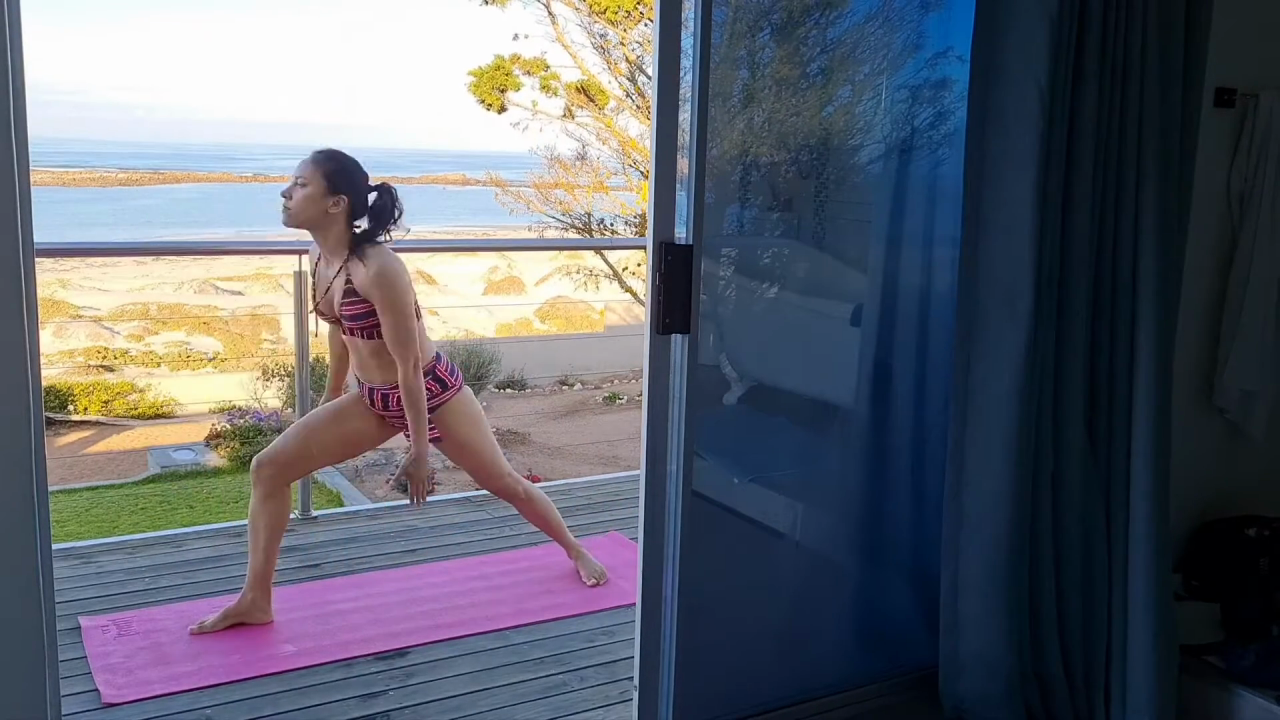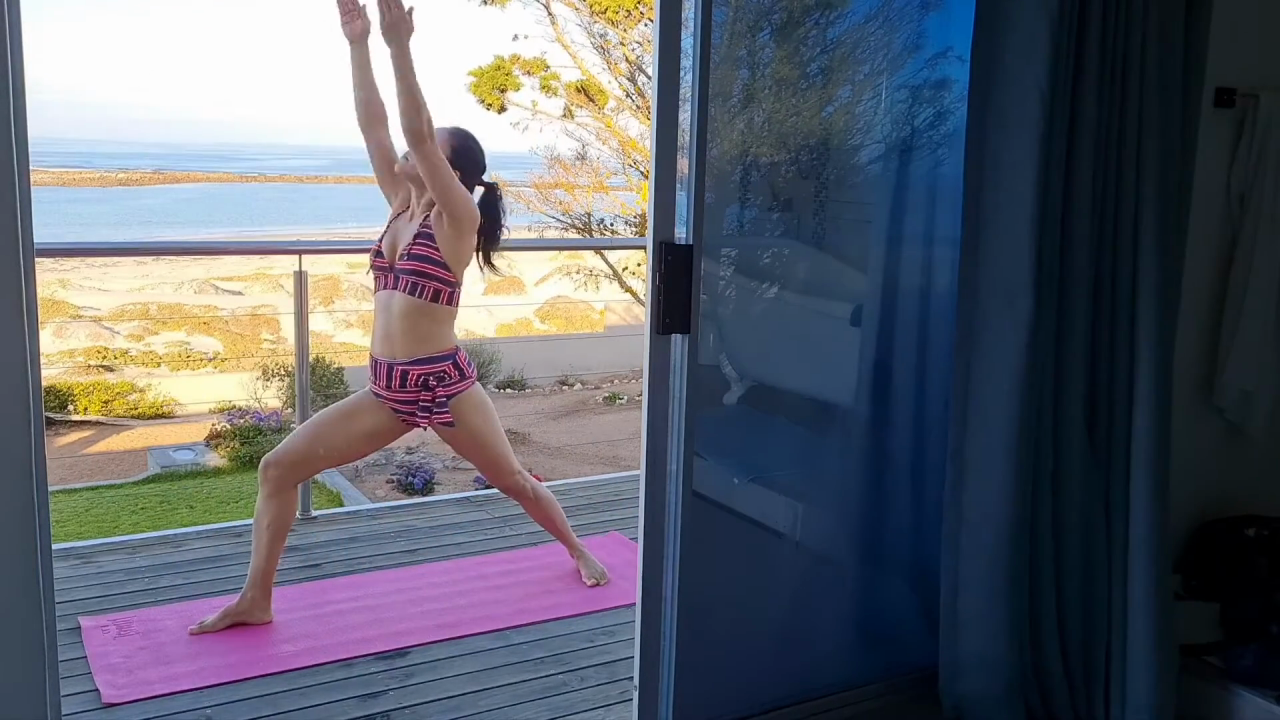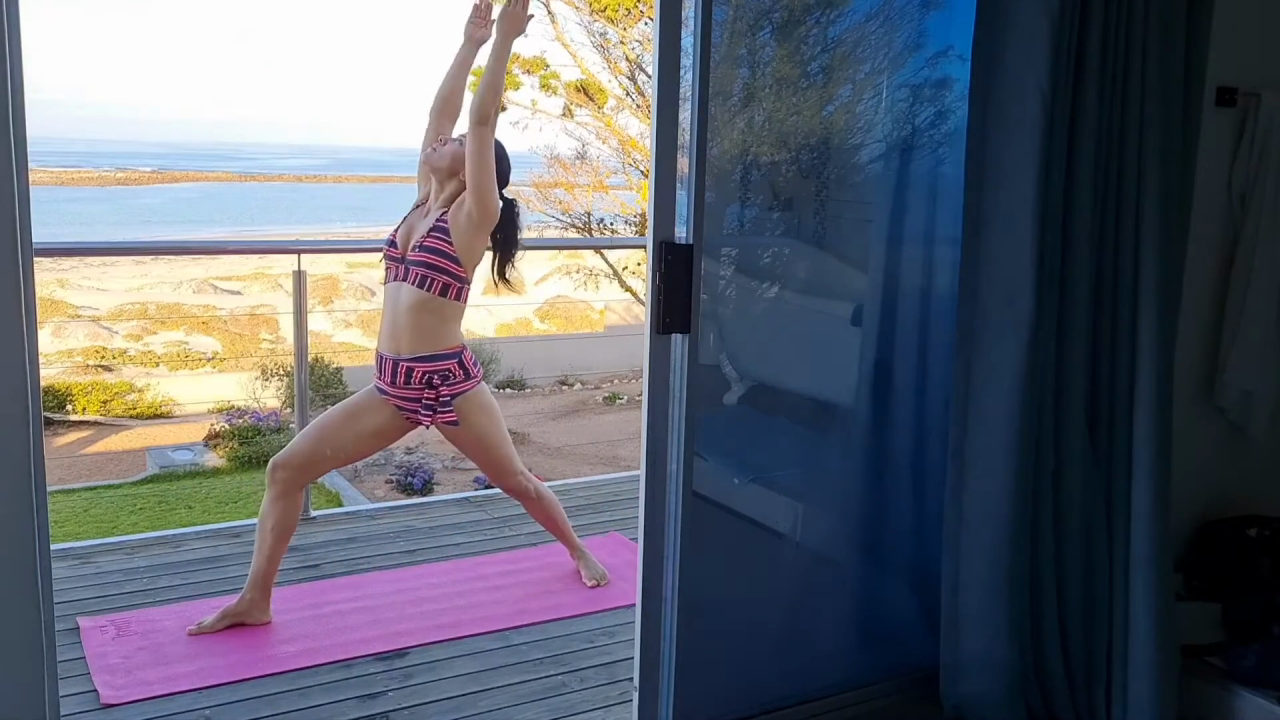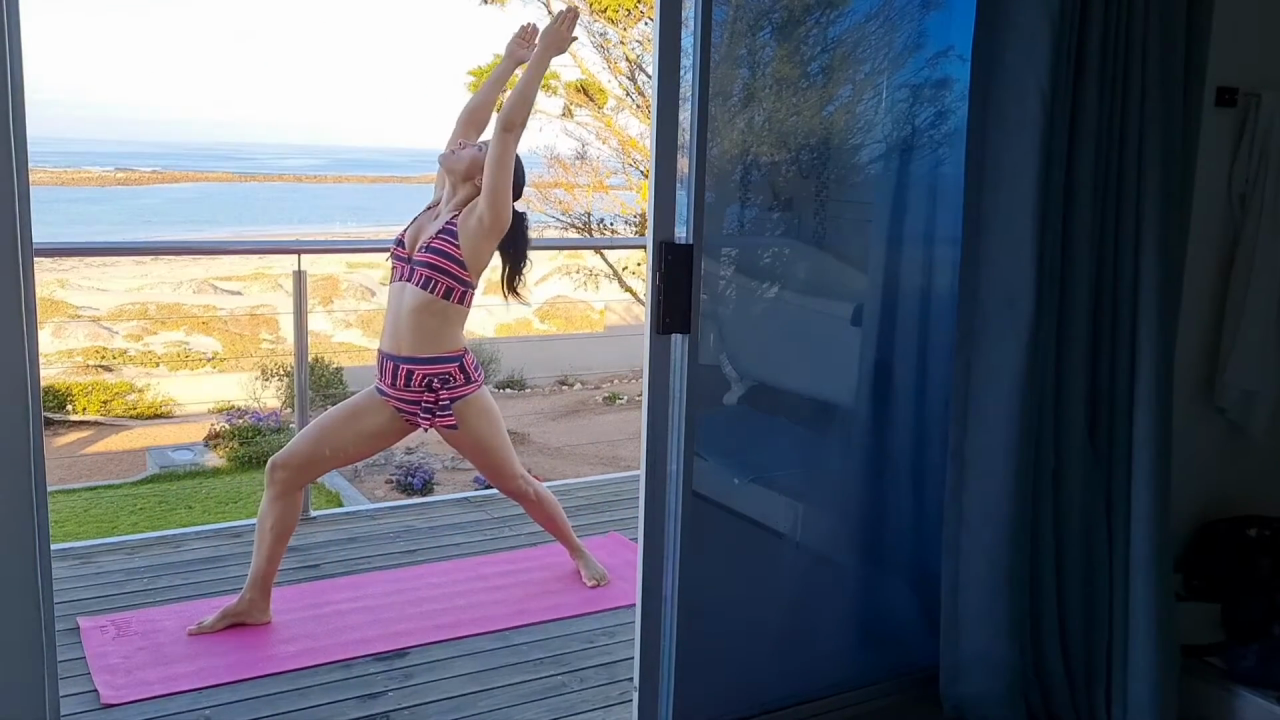
dt=0.3s
person 1, frame 1
left shoulder: (373, 263)
right shoulder: (322, 255)
left elbow: (411, 362)
left wrist: (417, 450)
right wrist: (330, 400)
left hip: (430, 390)
right hip: (371, 398)
left knee: (507, 485)
right knee: (269, 467)
left ankle: (576, 552)
right ankle: (256, 603)
person 1, frame 2
left shoulder: (456, 223)
right shoulder: (404, 207)
left elbow: (423, 140)
right elbow: (377, 131)
left hip: (443, 386)
right hip: (387, 392)
left knee: (515, 482)
right knee: (277, 467)
left ankle: (578, 551)
right ankle: (256, 599)
person 1, frame 3
left shoulder: (474, 215)
right shoulder: (423, 204)
left elbow: (481, 122)
right elbow: (441, 115)
left hip: (450, 382)
right hip: (392, 387)
left knee: (517, 482)
right knee: (285, 469)
left ankle: (579, 552)
right ankle: (255, 600)
person 1, frame 4
left shoulder: (484, 221)
right shoulder: (436, 206)
left elbow: (507, 130)
right elbow: (470, 121)
left wrist: (541, 59)
right wrist: (509, 61)
left hip: (449, 385)
right hip: (393, 388)
left knee: (516, 484)
right knee: (285, 468)
left ankle: (580, 553)
right ankle: (255, 600)
